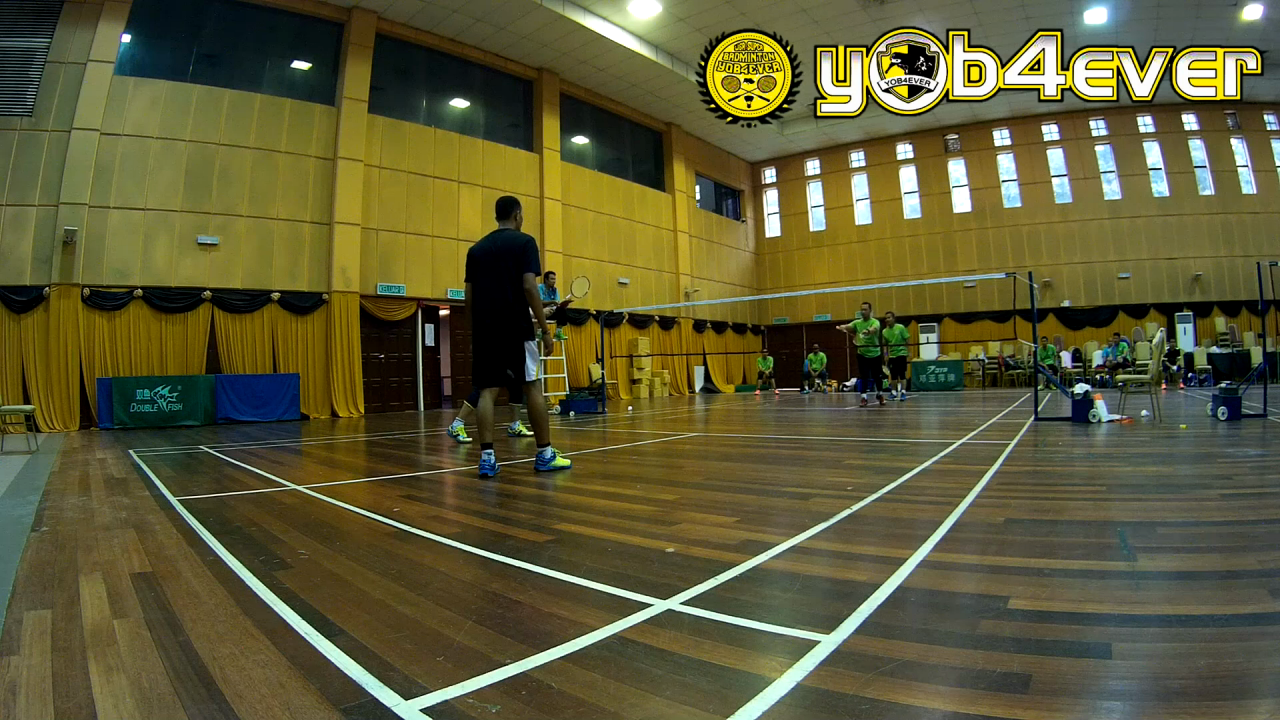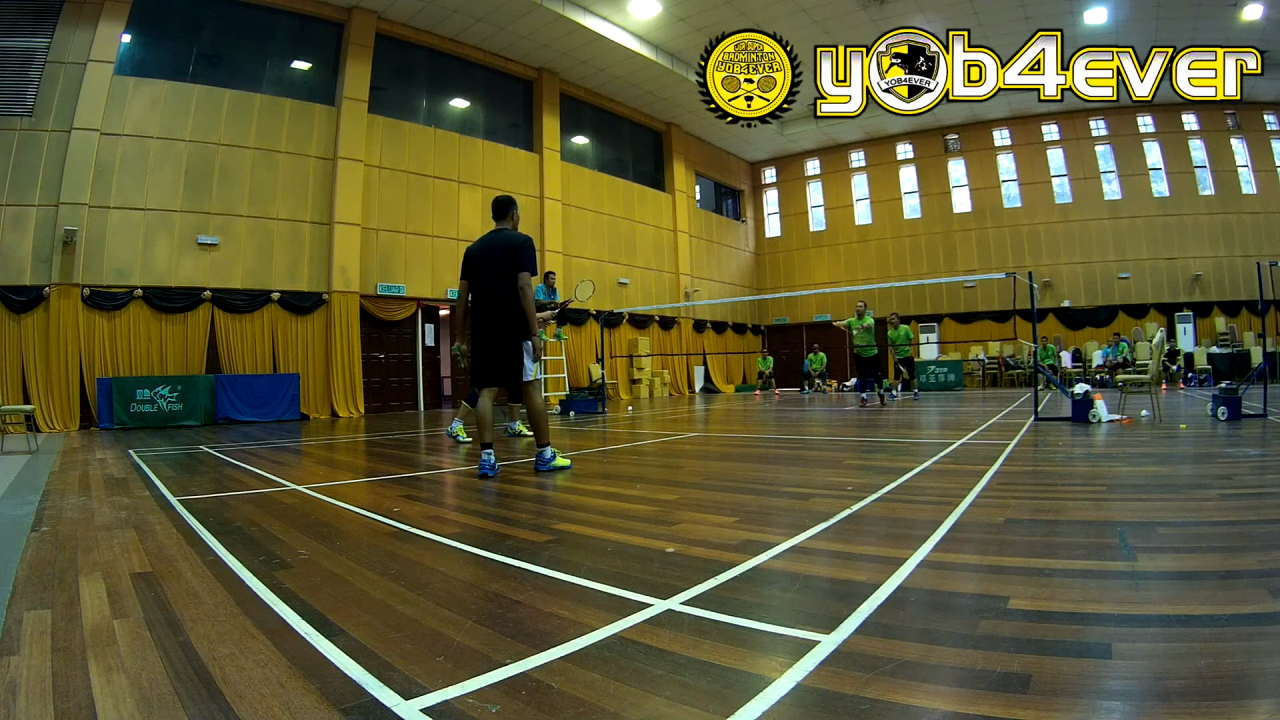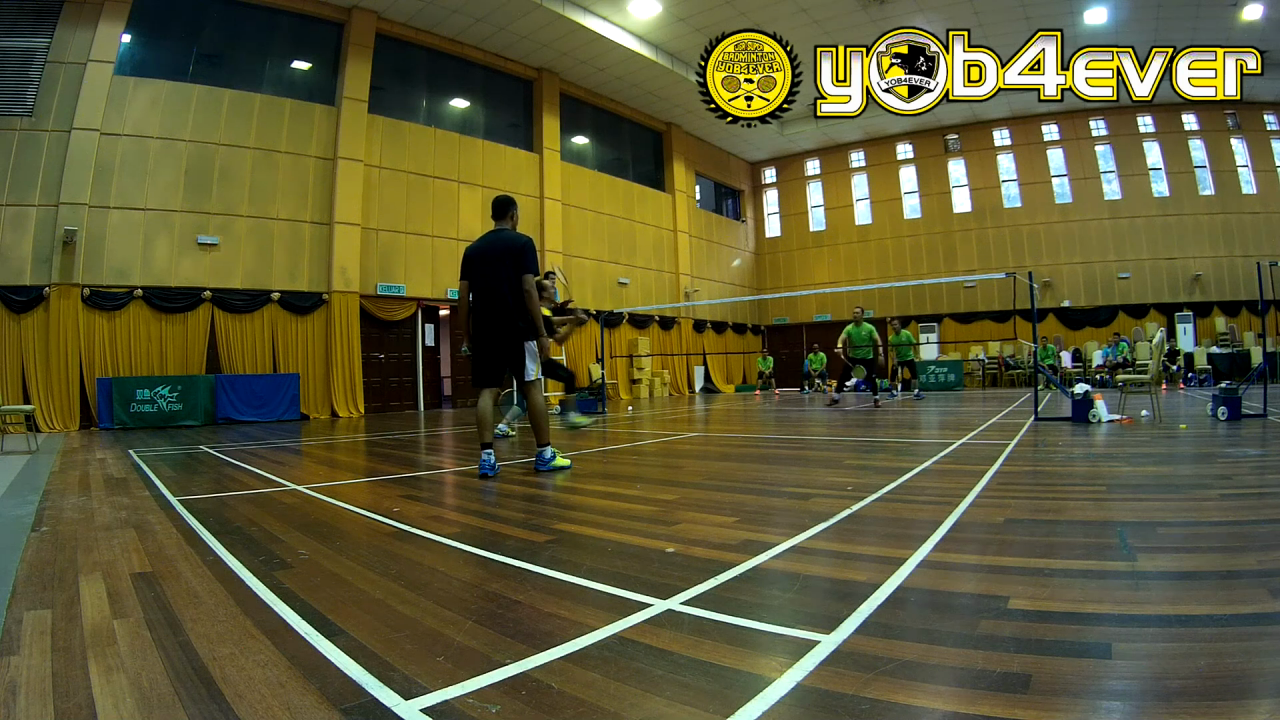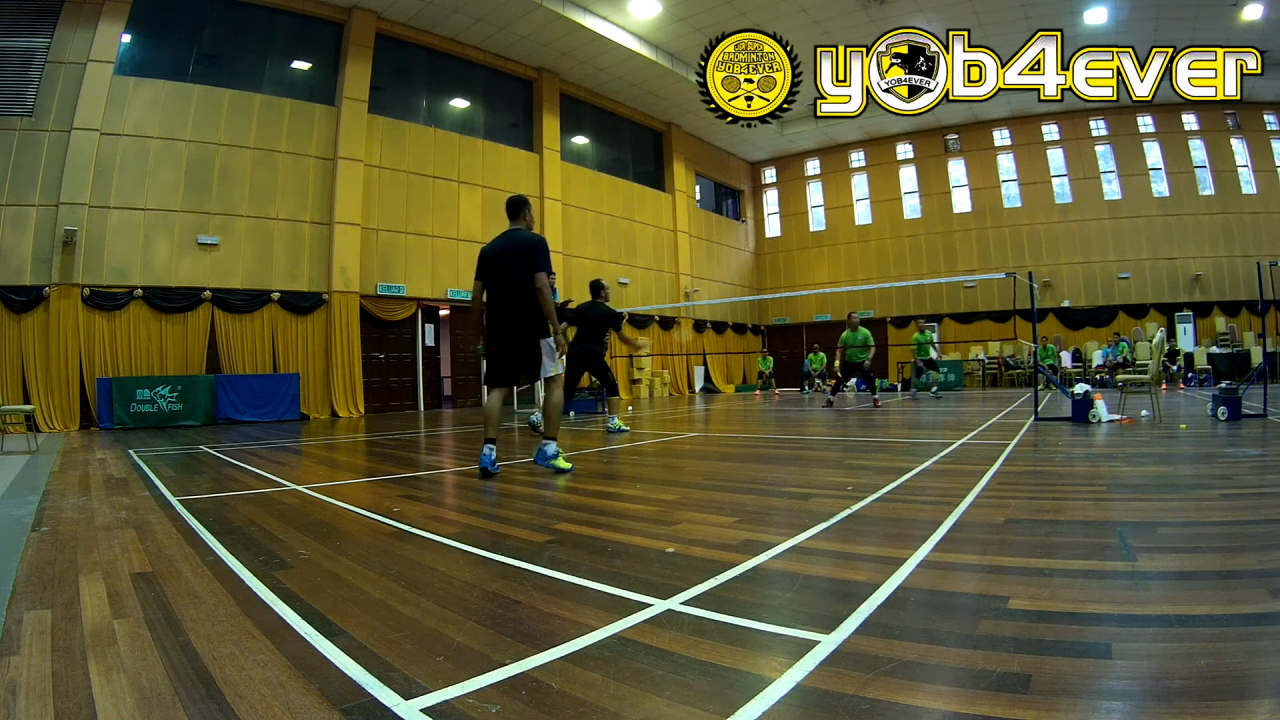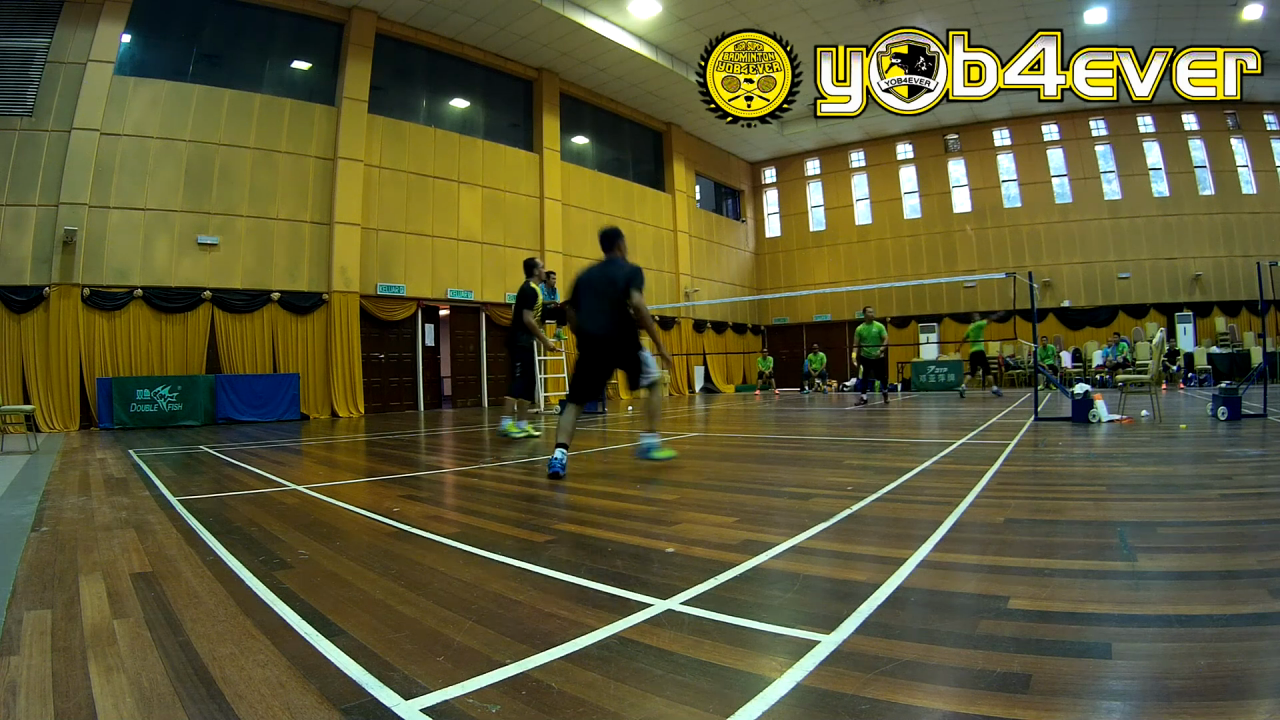
dt=0.7s
person 1, frame 1
left shoulder: (476, 249)
right shoulder: (524, 242)
left elbow: (469, 297)
right elbow: (529, 288)
left wrist: (478, 329)
right wrist: (545, 329)
left hip: (485, 331)
right hip: (516, 329)
left knee: (487, 391)
right knee: (532, 387)
left ankle: (487, 458)
right ankle: (545, 455)
person 1, frame 2
left shoulder: (473, 249)
right shoulder: (521, 242)
left elbow: (463, 297)
right elbow: (524, 288)
left wrist: (462, 339)
right wrist: (535, 333)
left hip: (483, 332)
right hip: (514, 329)
left knee: (487, 391)
right knee: (531, 388)
left ankle: (487, 457)
right ankle: (545, 455)
person 1, frame 3
left shoulder: (472, 249)
right shoulder: (522, 243)
left elbow: (463, 298)
right elbow: (529, 290)
left wrist: (467, 338)
right wrist: (542, 333)
left hip: (483, 332)
right hip: (516, 330)
left knee: (487, 391)
right knee: (532, 387)
left ankle: (487, 457)
right ankle: (545, 454)
person 1, frame 4
left shoulder: (488, 249)
right shoulder: (535, 242)
left elbow: (476, 298)
right elbow: (542, 288)
left wrist: (488, 333)
right wrist: (557, 330)
left hip: (499, 329)
right hip: (532, 326)
left knee: (498, 390)
right knee: (554, 380)
left ankle: (488, 452)
right ankle: (548, 449)
person 1, frame 5
left shoulder: (584, 276)
right shoulder: (631, 271)
left elbow: (572, 318)
right elbow: (638, 304)
right wrist: (660, 346)
left hip: (590, 343)
right hip: (622, 339)
left knee: (575, 403)
right knee: (655, 383)
left ankle: (559, 456)
right ankle: (650, 442)
